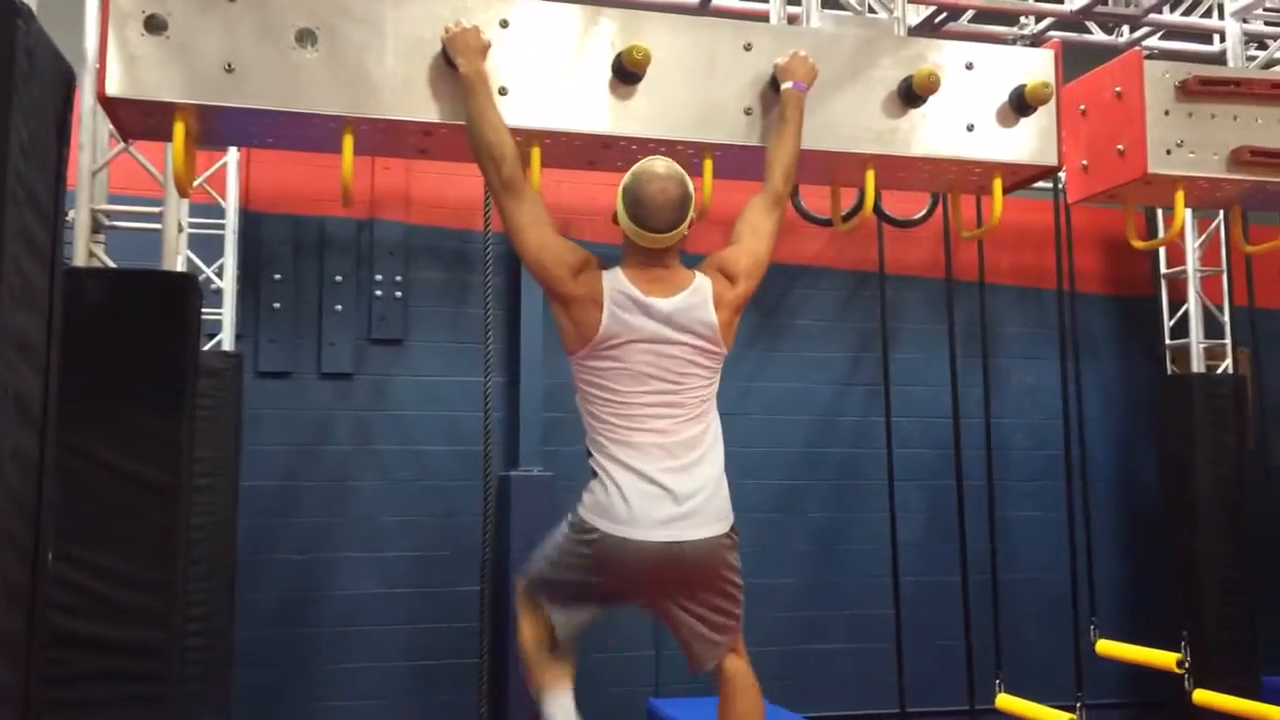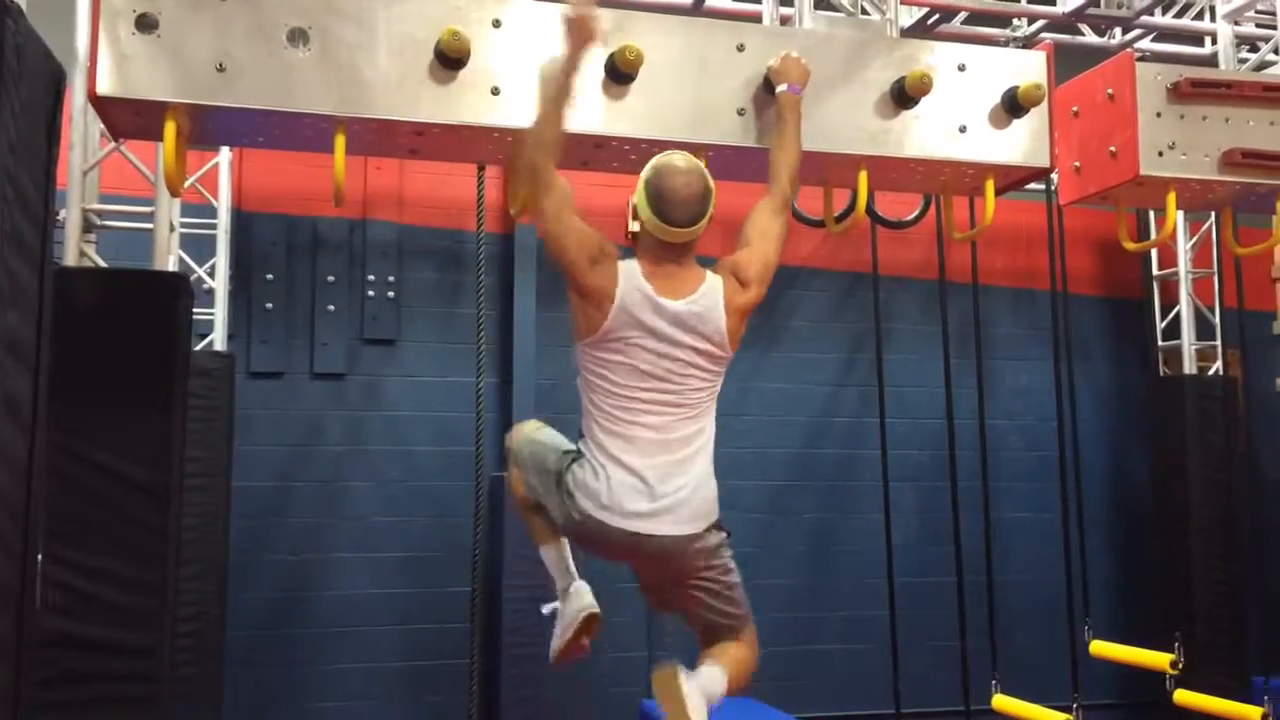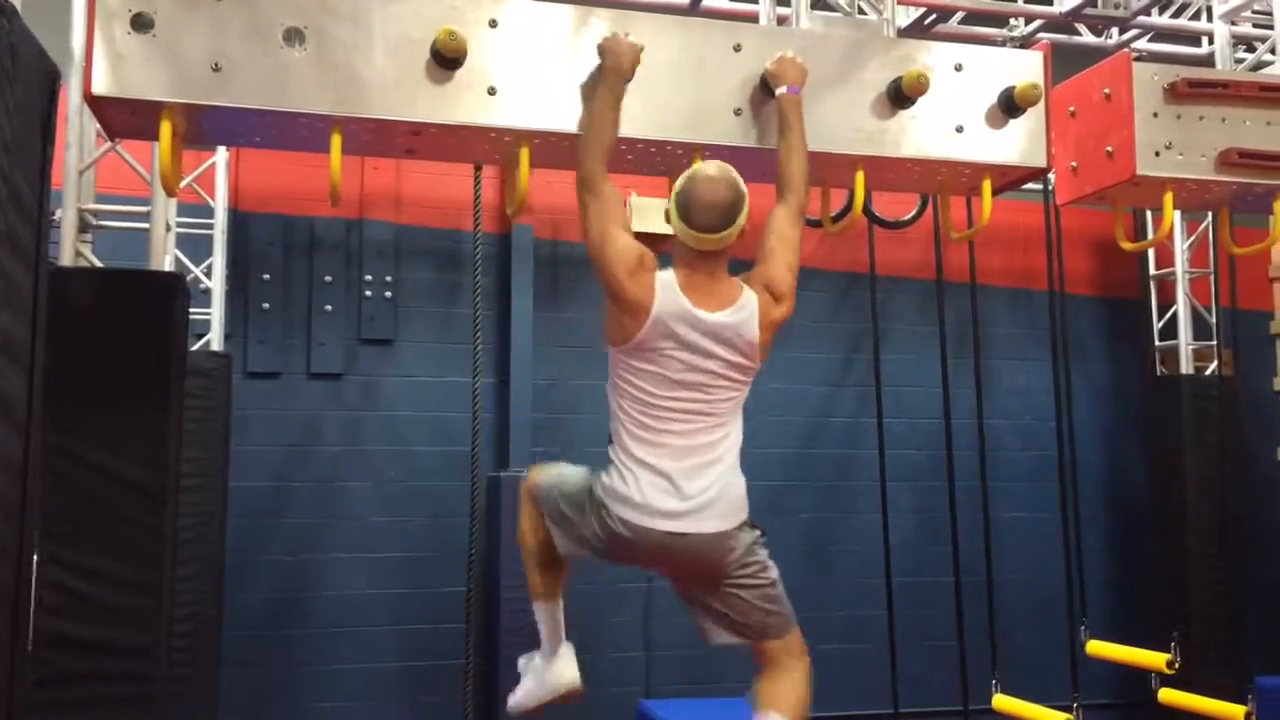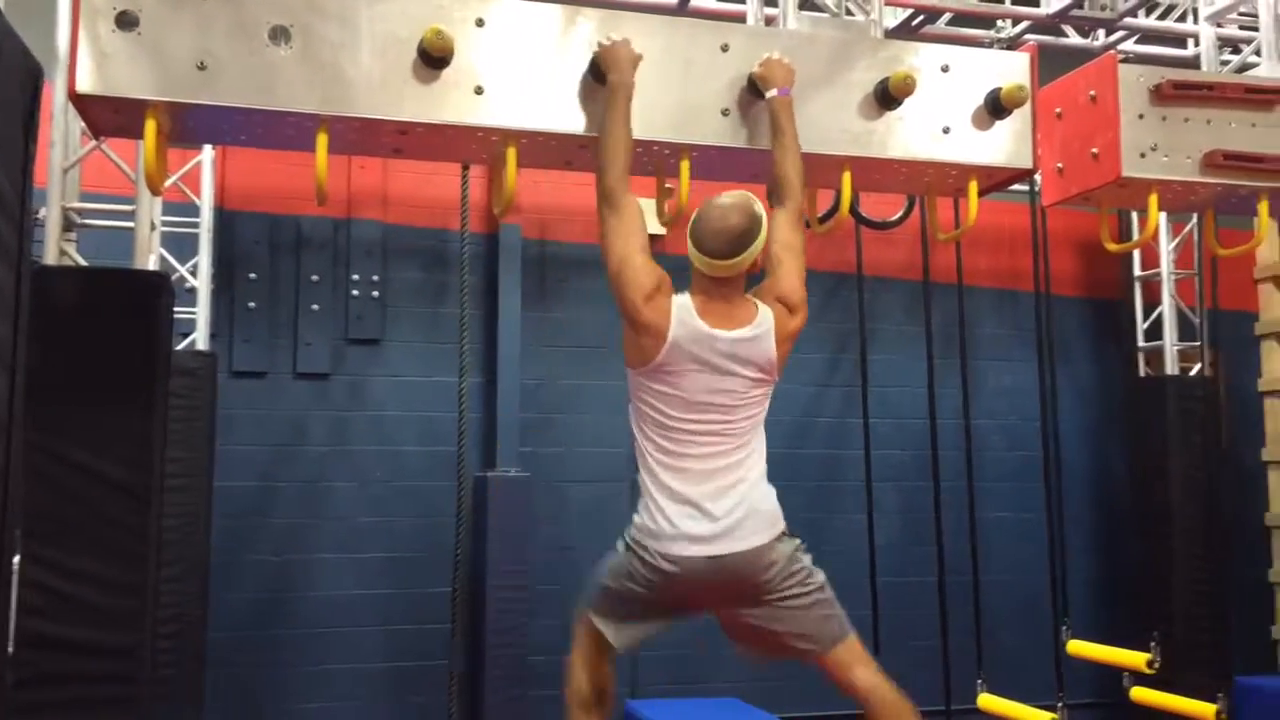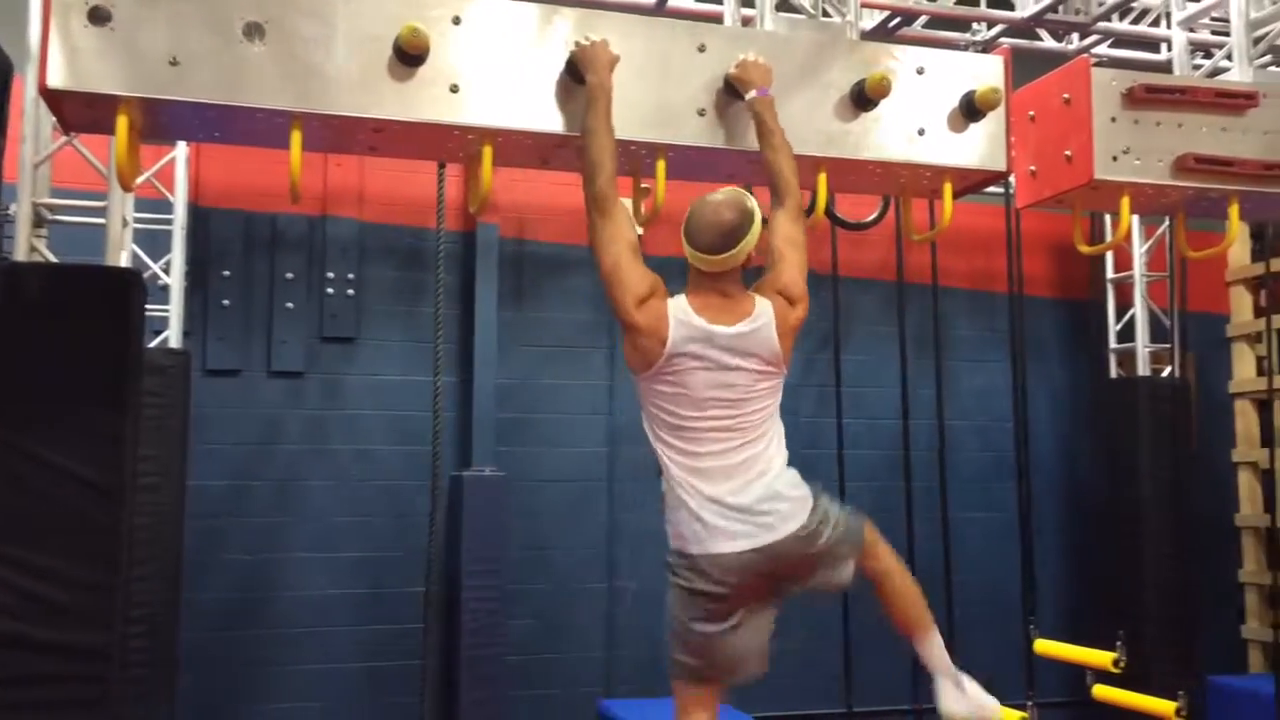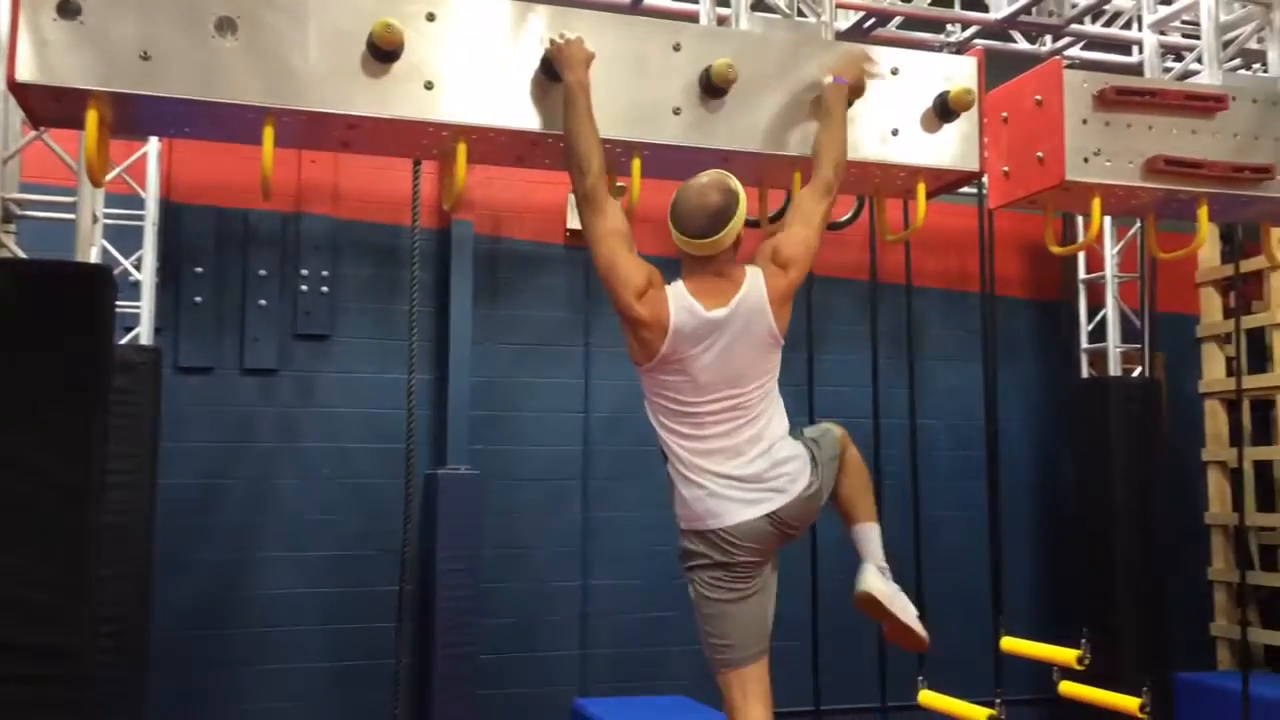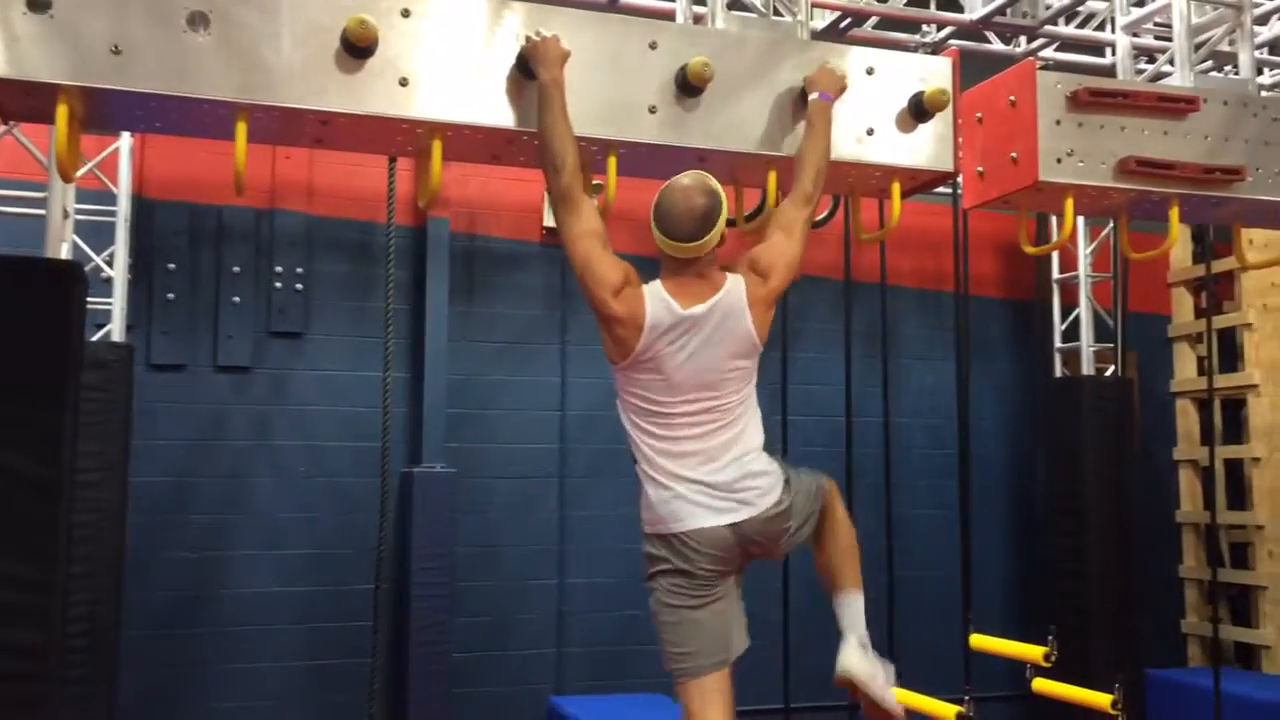
dt=0.2s
person 1, frame 1
left shoulder: (583, 293)
right shoulder: (724, 292)
left elbow: (506, 180)
right elbow: (775, 194)
left wrist: (471, 69)
right wrist: (794, 91)
left hip: (614, 535)
right hip: (706, 535)
left knee: (531, 602)
person 1, frame 2
left shoulder: (600, 282)
right shoulder: (737, 292)
left elbow: (539, 165)
right elbow: (780, 194)
right wrist: (790, 92)
left hip: (598, 514)
right hip: (686, 529)
left knee: (523, 441)
right knee: (738, 646)
left ankle: (570, 589)
person 1, frame 3
left shoulder: (635, 290)
right shoulder: (767, 305)
left elbow: (592, 176)
right elbow: (793, 199)
left wrist: (612, 76)
right wrist: (789, 96)
left hip: (623, 519)
right hip: (718, 533)
left knee: (537, 488)
right knee: (789, 661)
left ankle: (552, 655)
person 1, frame 4
left shoulder: (651, 315)
right shoulder: (780, 321)
left elbow: (613, 193)
right elbow: (790, 205)
left wrist: (620, 83)
right wrist: (779, 98)
left hip: (664, 557)
right hip: (758, 550)
left knee: (589, 632)
person 1, frame 5
left shoulder: (648, 319)
right shoulder: (781, 313)
left elbow: (601, 199)
right elbow: (791, 200)
left wrist: (597, 85)
right wrist: (759, 97)
left hip: (707, 557)
right hip: (792, 529)
right knee: (871, 544)
person 1, frame 6
left shoulder: (645, 308)
right shoulder: (772, 286)
left elbow: (593, 192)
right elbow: (823, 182)
left wrist: (574, 82)
right wrist: (839, 88)
left hip: (719, 528)
right hip: (792, 492)
right knee: (835, 441)
right ankle: (876, 570)
person 1, frame 7
left shoulder: (624, 307)
right shoulder: (755, 292)
left elbow: (567, 193)
right elbow: (804, 196)
left wrist: (549, 80)
right wrist: (821, 100)
left hip: (683, 535)
right hip: (764, 510)
right knee: (828, 498)
right ankle: (857, 645)
